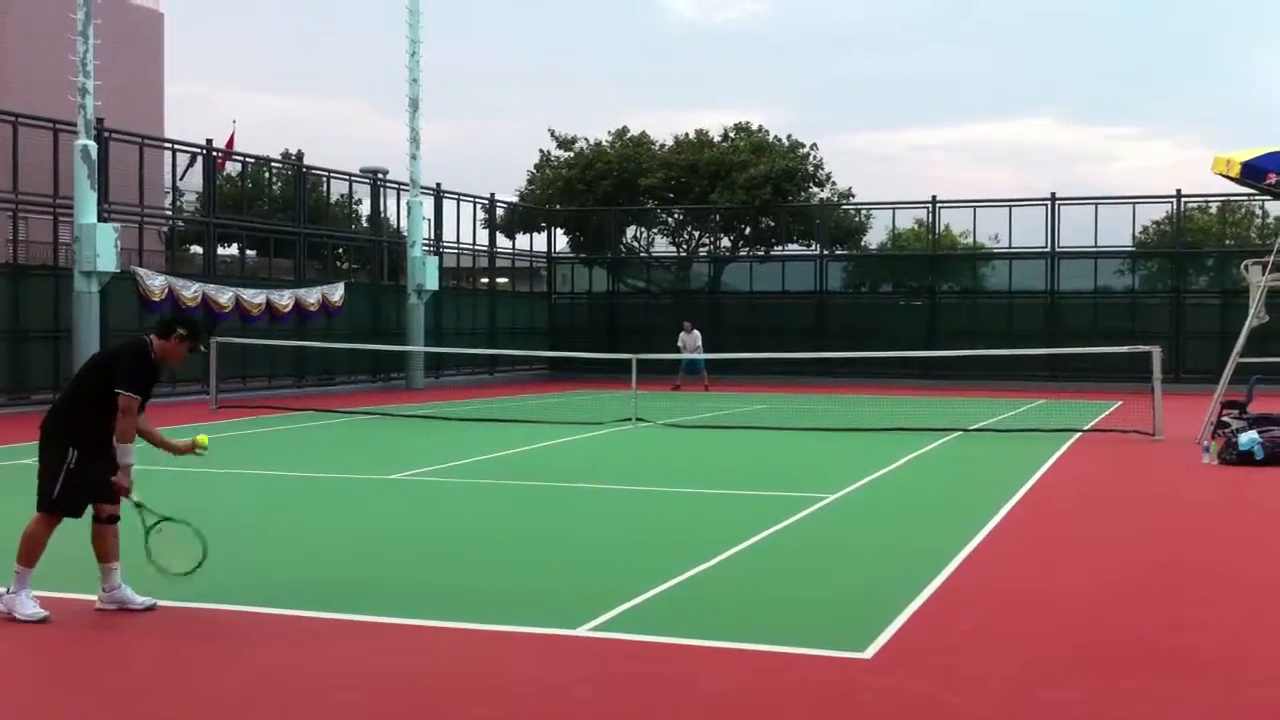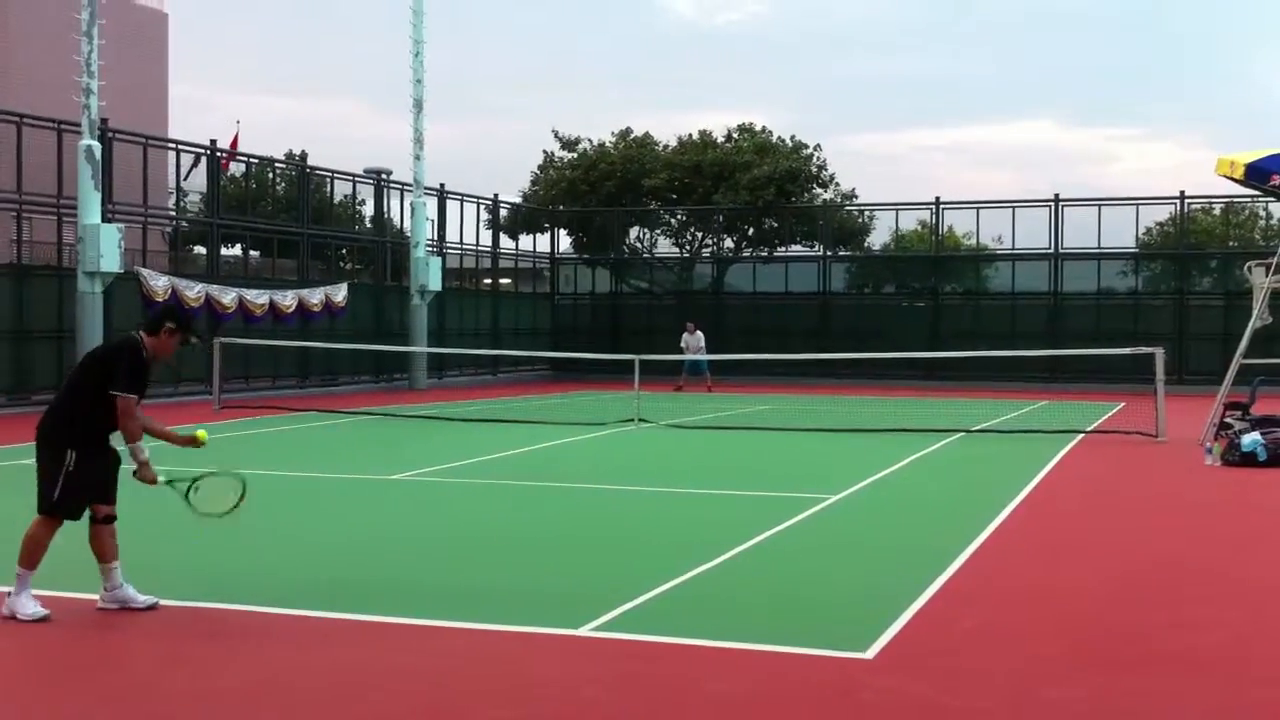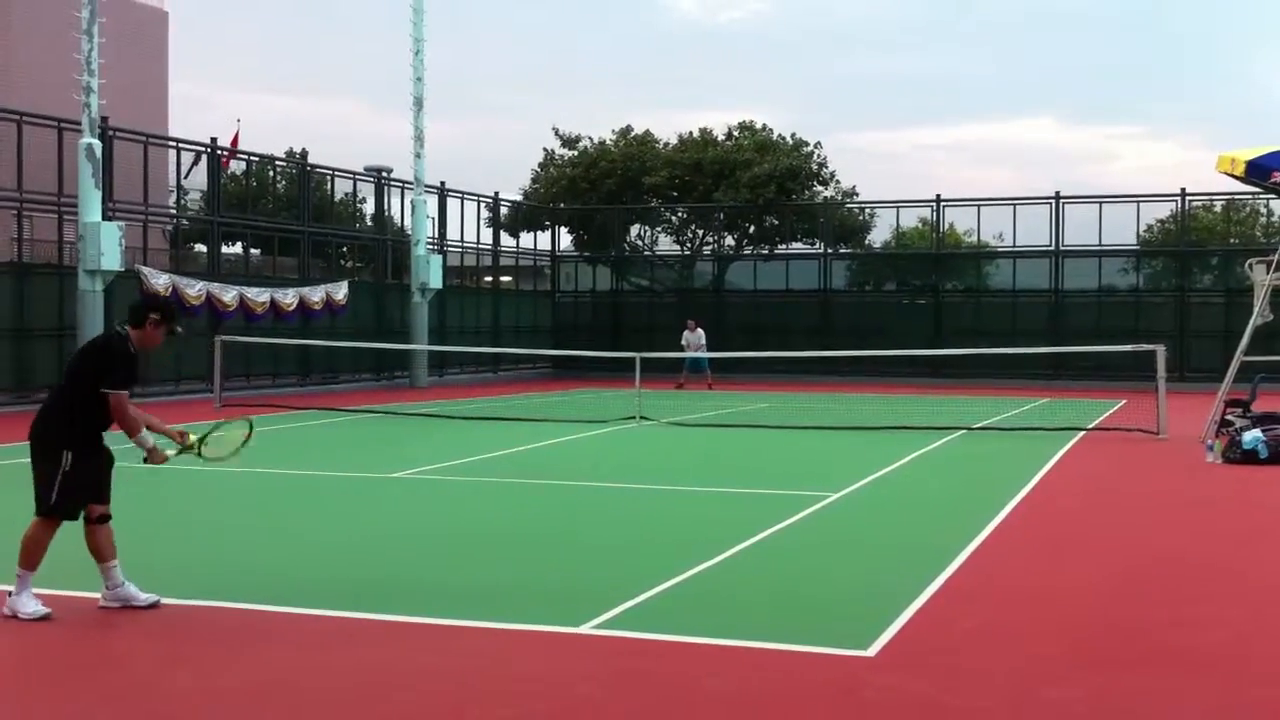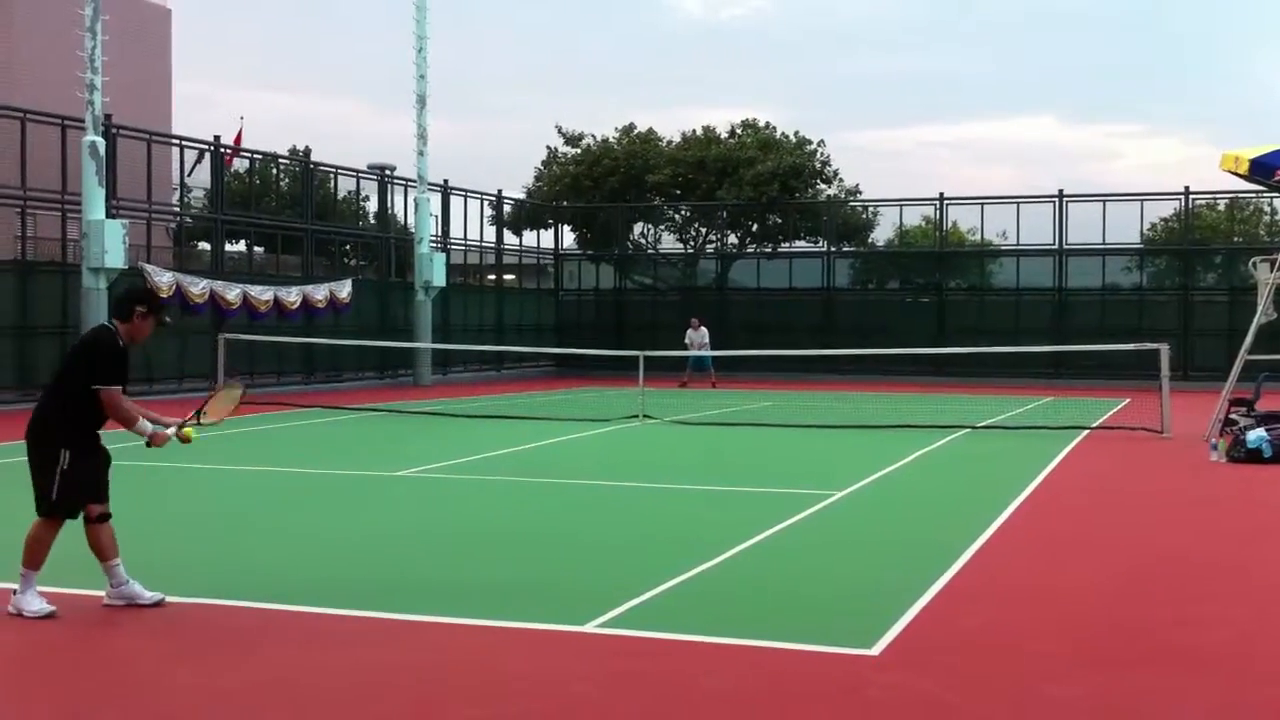
dt=0.1s
person 1, frame 1
left shoulder: (146, 362)
right shoulder: (137, 355)
left elbow: (134, 419)
right elbow: (124, 415)
left wrist: (175, 447)
right wrist: (125, 467)
left hip: (95, 440)
right hip: (67, 437)
left knee: (107, 511)
right knee: (51, 513)
left ankle: (112, 590)
person 1, frame 2
left shoulder: (138, 357)
right shoulder: (129, 354)
left elbow: (133, 417)
right elbow: (126, 417)
left wrist: (177, 438)
right wrist: (142, 462)
left hip: (91, 441)
right hip: (63, 439)
left knee: (104, 512)
right knee: (52, 515)
left ankle: (114, 589)
person 1, frame 3
left shoulder: (121, 349)
right shoulder: (116, 350)
left elbow: (124, 408)
right elbow: (120, 411)
left wrist: (167, 430)
right wrist: (150, 447)
left hip: (84, 440)
right hip: (59, 439)
left knee: (98, 512)
right knee: (51, 516)
left ankle: (115, 588)
right ankle: (19, 594)
person 1, frame 4
left shoulder: (112, 344)
right shoulder: (105, 345)
left elbow: (119, 402)
right elbow: (113, 407)
left wrist: (164, 421)
right wrist: (150, 431)
left hip: (80, 439)
right hip: (55, 439)
left knee: (97, 511)
right knee: (53, 515)
left ankle: (119, 585)
right ankle: (24, 592)
